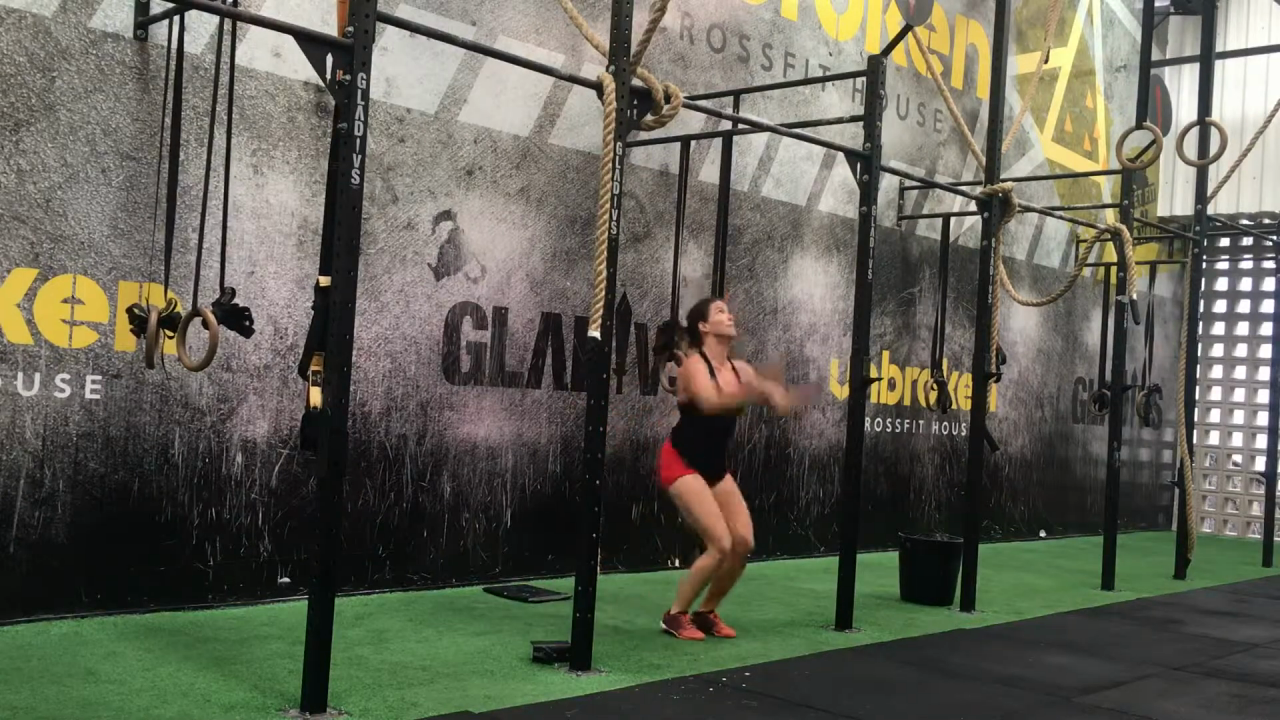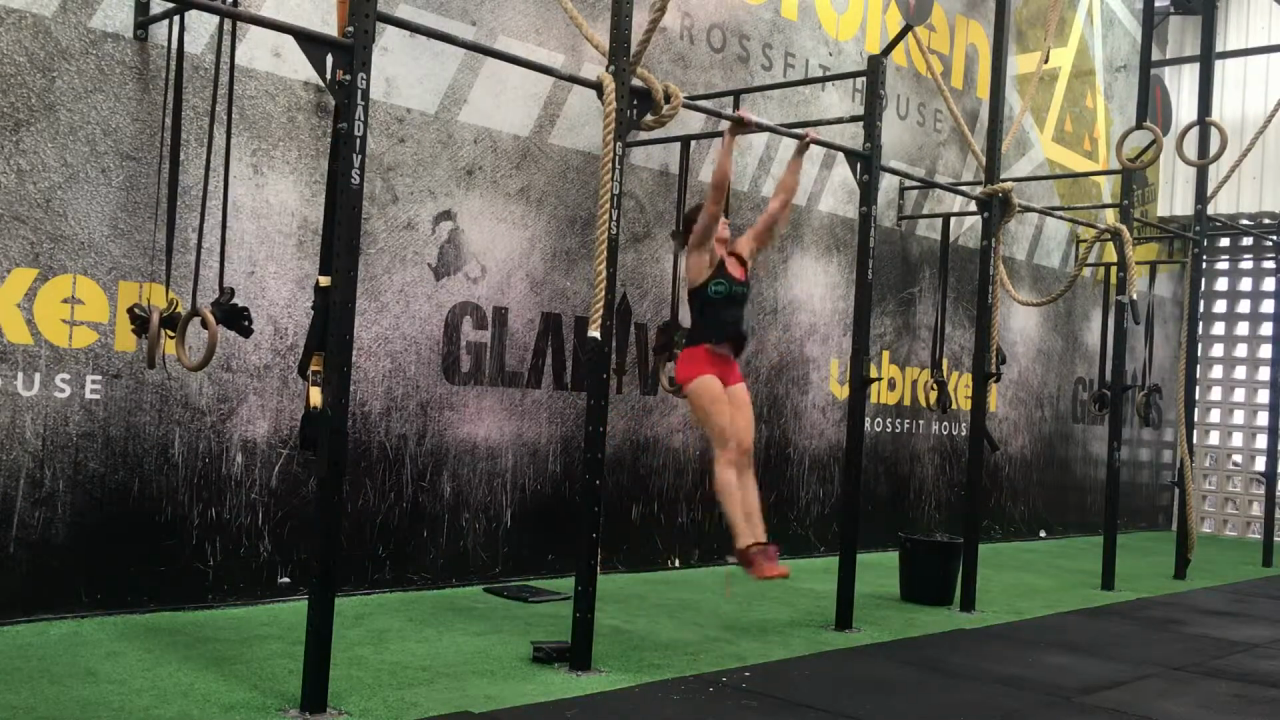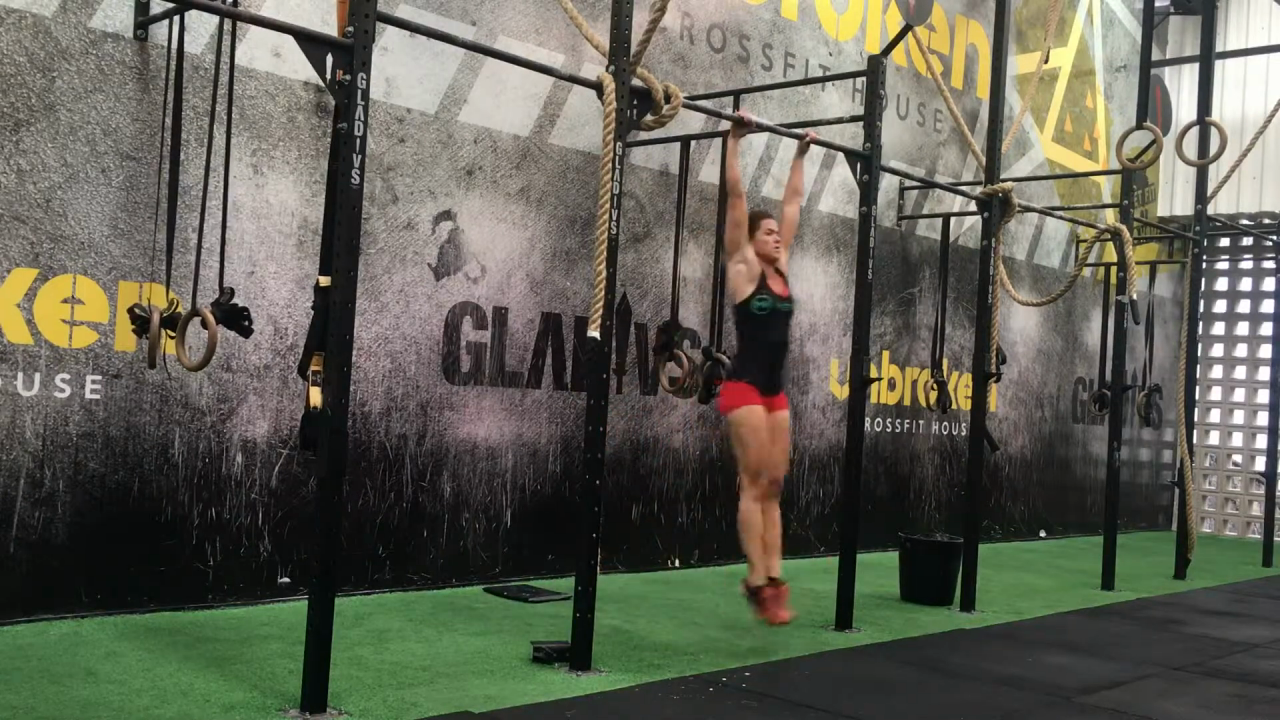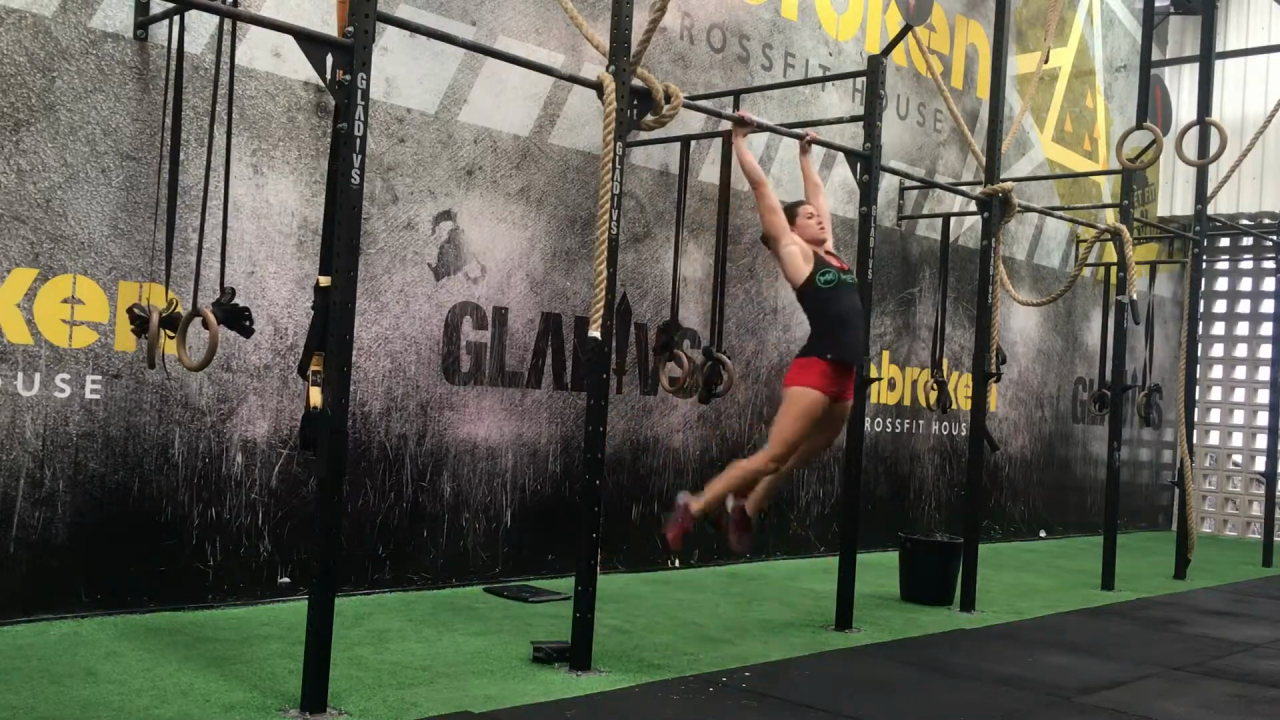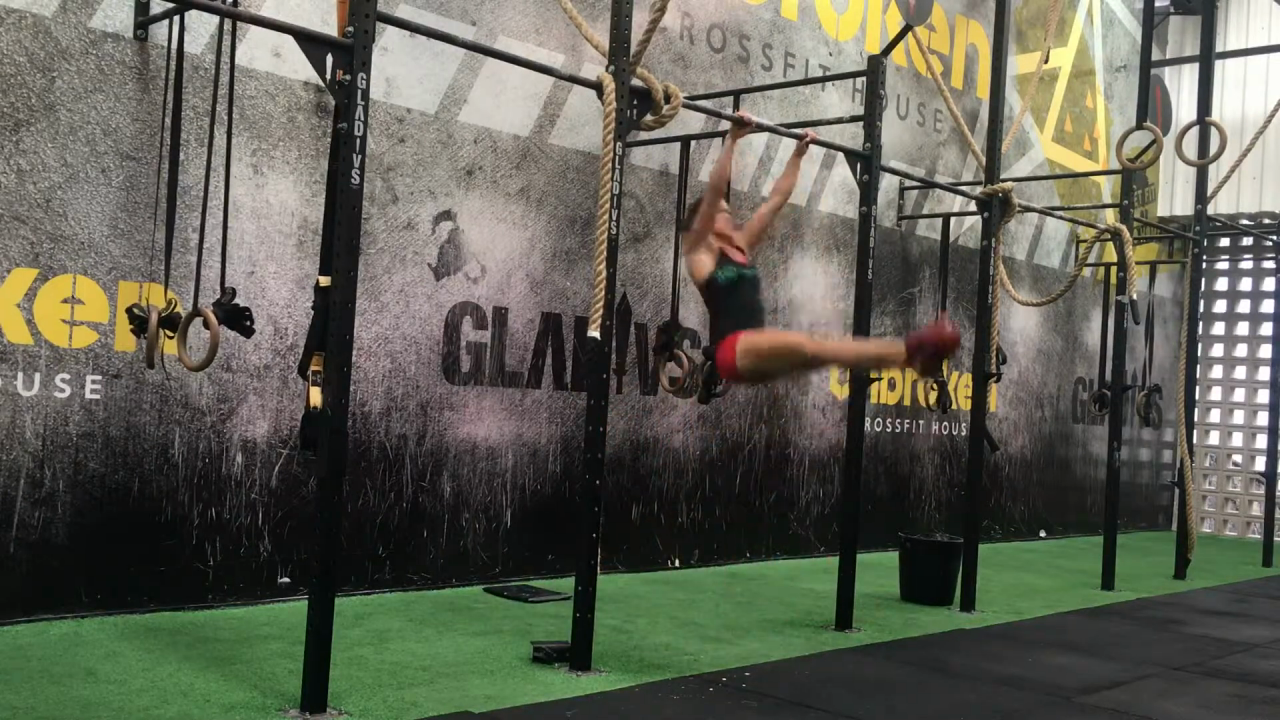
dt=0.4s
person 1, frame 1
left shoulder: (737, 368)
right shoulder: (692, 366)
left elbow: (774, 398)
right elbow: (710, 403)
left wrist: (783, 396)
right wrist: (746, 389)
left hip: (716, 467)
right hip: (681, 464)
left knee: (744, 544)
right knee: (721, 547)
left ankle: (706, 613)
right ankle: (676, 615)
person 1, frame 2
left shoulder: (742, 254)
right shoulder: (703, 255)
left elbow: (780, 202)
right elbow: (718, 192)
left wrist: (799, 155)
right wrist: (732, 136)
left hip: (730, 366)
right hip: (699, 361)
left knee: (744, 455)
right knee: (728, 452)
left ankle: (759, 544)
right ankle: (748, 546)
person 1, frame 3
left shoulder: (779, 269)
right shoulder: (742, 268)
left elbow: (792, 203)
right elbow: (735, 201)
left wrist: (801, 155)
right wrist: (734, 140)
left hip: (773, 393)
right hip: (743, 390)
left knee: (771, 487)
right knee: (756, 487)
left ankle: (772, 578)
right ankle: (757, 584)
person 1, frame 4
left shoulder: (828, 251)
right shoulder: (794, 250)
left elbow: (817, 193)
right elbow: (758, 185)
left wrist: (807, 156)
right wrist: (739, 139)
left hip: (842, 376)
right hip: (816, 370)
left knee: (803, 457)
right knee: (772, 456)
left ankle: (743, 508)
right ankle: (693, 506)
person 1, frame 5
left shoulder: (740, 246)
right shoulder: (699, 251)
left elbow: (776, 201)
right elbow: (713, 195)
left wrist: (798, 154)
right wrist: (731, 140)
left hip: (761, 346)
right hip: (735, 349)
right knee: (810, 346)
right ankle: (910, 350)
